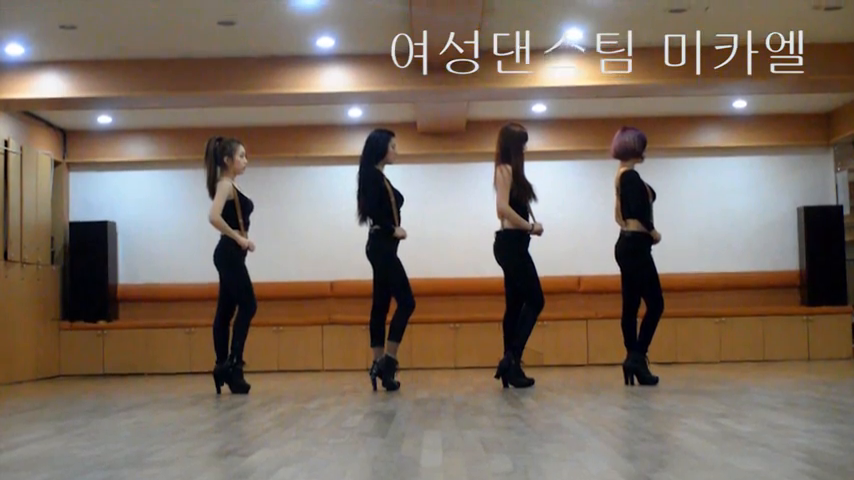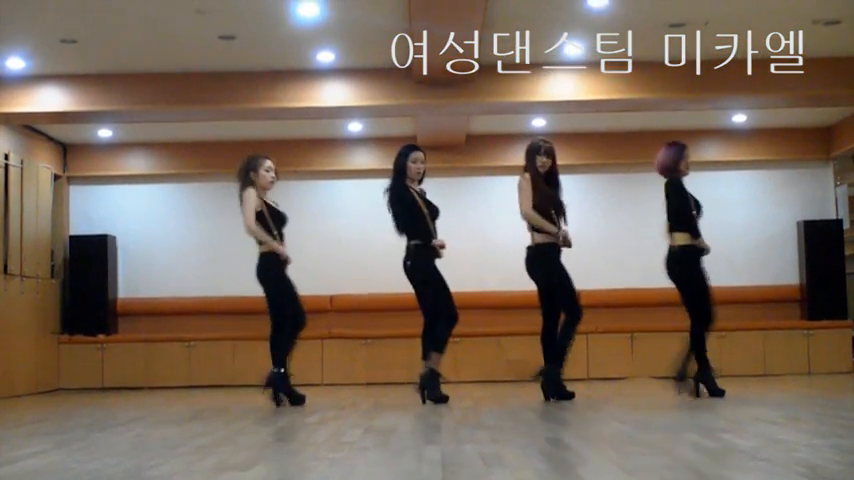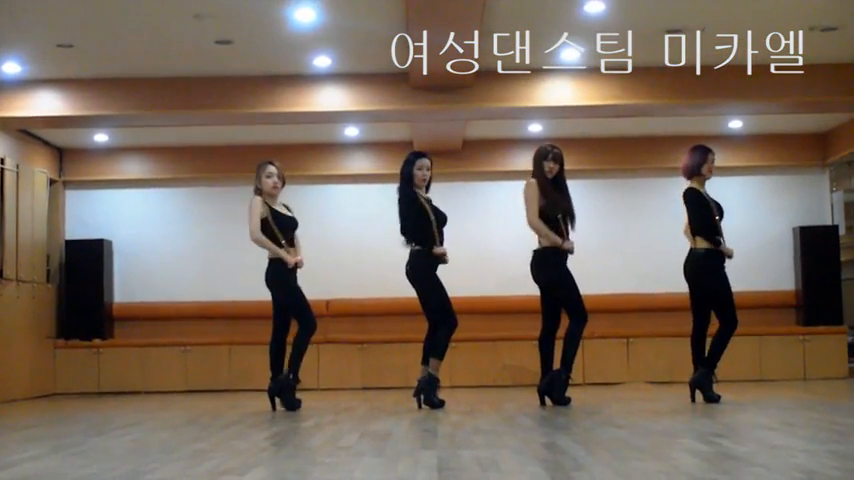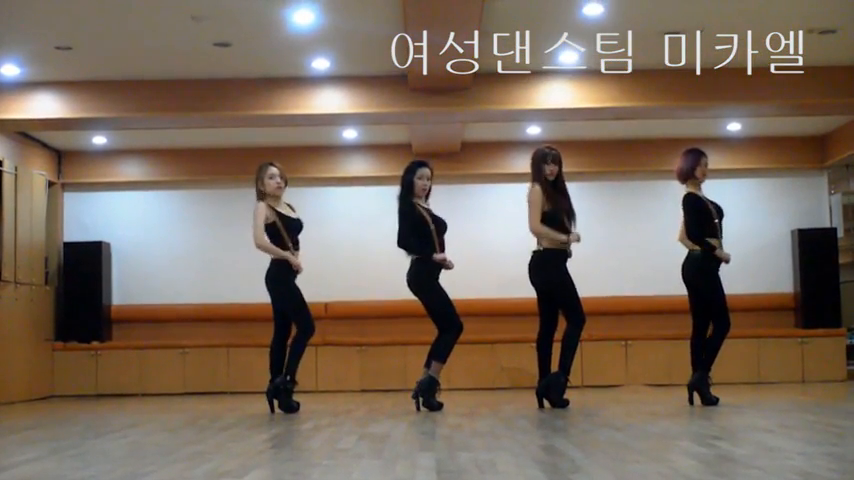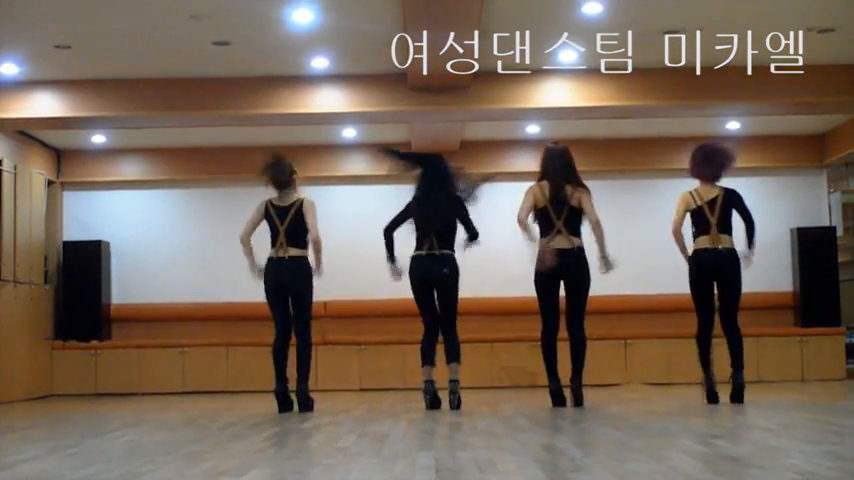
dt=1s
person 1, frame 1
left shoulder: (510, 170)
right shoulder: (505, 169)
right elbow: (503, 207)
left wrist: (529, 226)
right wrist: (531, 227)
left hip: (512, 243)
right hip: (511, 243)
left knee: (516, 305)
right knee: (535, 301)
left ankle: (511, 364)
right ankle: (511, 359)
person 1, frame 2
left shoulder: (547, 185)
right shoulder: (527, 179)
right elbow: (526, 212)
left wrist: (560, 236)
right wrist: (557, 231)
left hip: (546, 256)
right hip: (542, 256)
left knee: (552, 318)
right knee: (573, 312)
left ankle: (552, 378)
right ankle: (552, 368)
person 1, frame 3
left shoulder: (555, 190)
right shoulder: (533, 184)
left elbow: (557, 223)
right elbow: (533, 221)
left wrist: (565, 242)
right wrist: (561, 242)
left hip: (551, 261)
right hip: (548, 261)
left knee: (550, 323)
right knee: (579, 316)
left ankle: (547, 382)
right ankle: (562, 374)
person 1, frame 4
left shoulder: (555, 191)
right shoulder: (538, 190)
right elbow: (535, 226)
left wrist: (565, 239)
right wrist: (565, 238)
left hip: (545, 263)
right hip: (549, 263)
left knee: (547, 325)
right knee: (576, 318)
left ankle: (546, 385)
right ankle: (559, 378)
person 1, frame 5
left shoulder: (536, 189)
right shoulder: (579, 191)
left elbow: (521, 218)
right elbow: (594, 220)
left wrist: (537, 243)
right wrist: (604, 254)
left hip: (547, 260)
right hip: (575, 259)
left knee: (550, 325)
right knee: (576, 324)
left ankle: (555, 385)
right ankle: (576, 385)
person 2, frame 1
left shoulder: (623, 175)
right shoulder: (630, 175)
right elbow: (638, 210)
left wrist: (646, 232)
right wrist: (653, 232)
left hip: (627, 244)
right hip: (635, 246)
left knee: (631, 305)
right knee: (655, 303)
left ankle: (633, 358)
right ankle: (637, 358)
person 2, frame 2
left shoulder: (675, 187)
right shoulder: (674, 184)
right elbow: (682, 216)
left wrist: (696, 242)
right wrist: (699, 240)
left hip: (684, 257)
right hip: (683, 258)
left knee: (701, 316)
right knee: (702, 317)
left ankle: (696, 370)
person 2, frame 3
left shoulder: (698, 193)
right shoulder: (693, 193)
right elbow: (703, 227)
right wrist: (723, 248)
left hip: (696, 262)
right hip: (706, 262)
left knee: (700, 323)
right knee: (728, 321)
left ankle: (701, 377)
right ankle: (704, 373)
person 2, frame 4
left shoulder: (696, 198)
right shoulder: (691, 198)
left elbow: (684, 236)
right elbow: (693, 233)
left wrist: (705, 251)
right wrist: (718, 252)
left hip: (697, 265)
right hip: (702, 266)
left knee: (701, 325)
right knee: (721, 323)
left ankle: (699, 379)
right ankle: (700, 377)
person 2, frame 5
left shoulder: (687, 196)
right shoulder: (730, 194)
left elbow: (675, 228)
right elbow: (749, 221)
left wrist: (686, 255)
right wrist: (749, 250)
left hip: (701, 260)
right hip: (727, 258)
left knee: (705, 323)
right knee: (730, 321)
left ankle: (708, 378)
right ankle: (737, 375)
person 3, frame 1
left shoulder: (380, 177)
right shoulder: (373, 175)
left elbow: (384, 210)
right elbow: (372, 210)
left wrist: (395, 230)
right wrist: (392, 230)
left hip: (383, 246)
right hip: (381, 246)
left knee: (381, 305)
right knee: (406, 302)
left ankle: (379, 363)
right ankle: (387, 360)
person 3, frame 2
left shoulder: (420, 193)
right shoulder: (400, 191)
left elbow: (425, 224)
right elbow: (405, 224)
left wrist: (434, 244)
right wrist: (432, 241)
left hip: (423, 259)
right hip: (418, 259)
left knee: (433, 318)
right knee: (448, 315)
left ankle: (428, 377)
right ankle: (431, 374)
person 3, frame 3
left shoulder: (426, 200)
right shoulder: (409, 197)
left elbow: (436, 226)
right elbow: (407, 229)
left wrist: (439, 251)
right wrist: (432, 248)
left hip: (426, 266)
right hip: (421, 265)
left knee: (437, 323)
right knee: (447, 321)
left ankle: (424, 382)
right ankle: (430, 381)
person 3, frame 4
left shoulder: (426, 208)
right shoulder: (408, 207)
right elbow: (404, 241)
left wrist: (442, 258)
right wrist: (432, 256)
left hip: (428, 274)
right hip: (422, 274)
left knee: (446, 328)
right knee: (453, 326)
left ankle: (425, 384)
right ankle: (430, 383)
person 3, frame 5
left shoulder: (417, 202)
right shoulder: (453, 199)
left elbow: (389, 230)
right elbow: (473, 234)
left wrist: (392, 262)
right wrist: (466, 243)
left hip: (418, 266)
right hip: (445, 266)
left knee: (430, 326)
right knee: (449, 326)
left ankle: (429, 386)
right ankle: (453, 386)
person 4, frame 1
left shoulder: (229, 186)
right shoulder: (225, 184)
right elbow: (214, 216)
left wrist: (241, 240)
right wrist: (238, 238)
left hip: (231, 254)
right hip: (230, 254)
left knee: (226, 310)
right knee: (247, 306)
left ankle: (224, 366)
right ankle: (232, 364)
person 4, frame 2
left shoulder: (268, 201)
right shoulder: (251, 194)
right elbow: (250, 225)
left wrist: (281, 250)
right wrist: (277, 246)
left hip: (275, 266)
right hip: (270, 265)
left knee: (281, 324)
right knee: (297, 320)
left ankle: (280, 378)
right ankle: (278, 373)
person 4, frame 3
left shoulder: (284, 207)
right shoulder: (258, 202)
left elbow: (293, 237)
right elbow: (255, 235)
left wrist: (298, 256)
right wrist: (284, 255)
left hip: (287, 272)
right hip: (278, 271)
left knee: (281, 330)
right knee: (308, 323)
left ankle: (278, 383)
right ankle: (288, 378)
person 4, frame 4
left shoulder: (288, 207)
right shoulder: (263, 207)
right elbow: (259, 241)
left wrist: (294, 259)
right wrist: (289, 257)
left hip: (285, 275)
right hip: (279, 274)
left knee: (282, 332)
right knee: (306, 327)
left ankle: (277, 385)
right ankle: (285, 381)
person 4, frame 5
left shoulder: (266, 206)
right shoulder: (305, 204)
left elbow: (244, 237)
right elbow: (315, 237)
left wrist: (255, 265)
right wrist: (318, 264)
left hip: (273, 270)
right hip: (298, 269)
left knee: (282, 331)
right knee: (303, 331)
left ankle: (282, 390)
right ankle: (302, 391)
